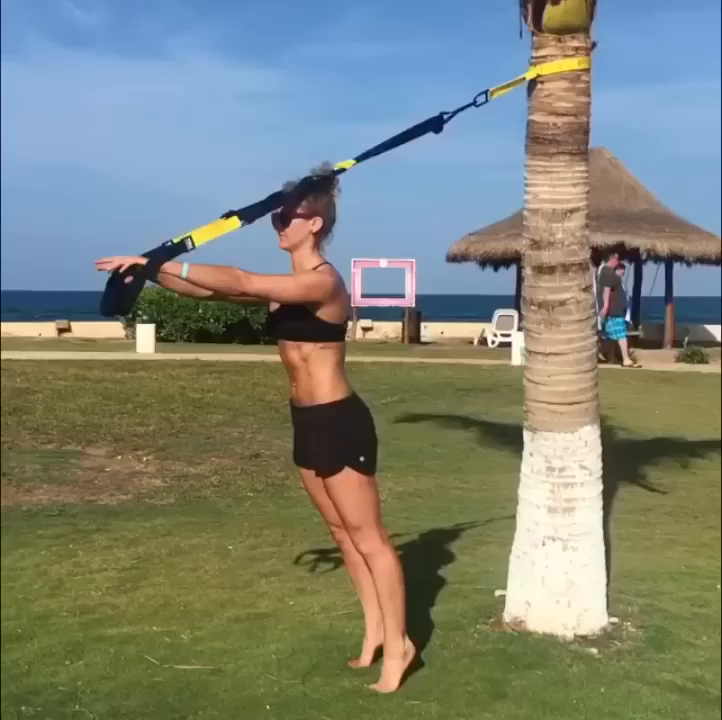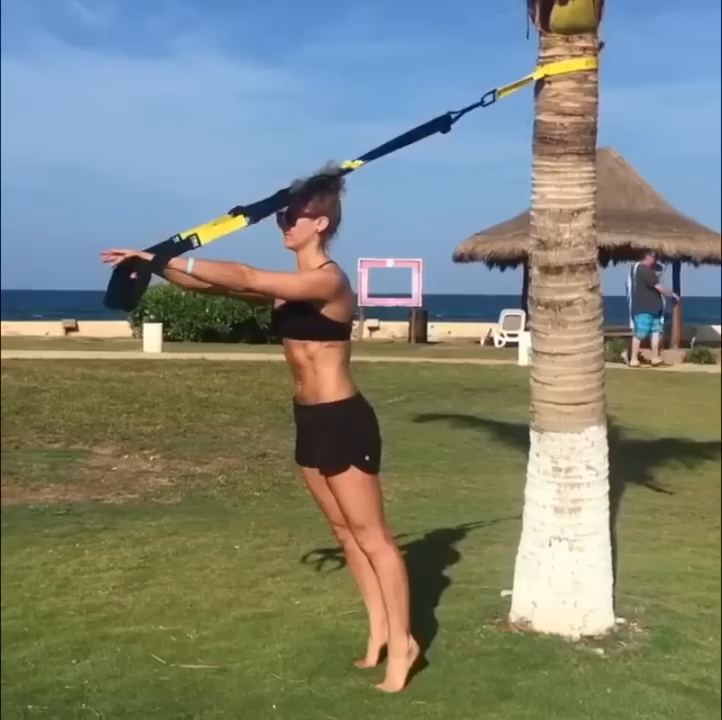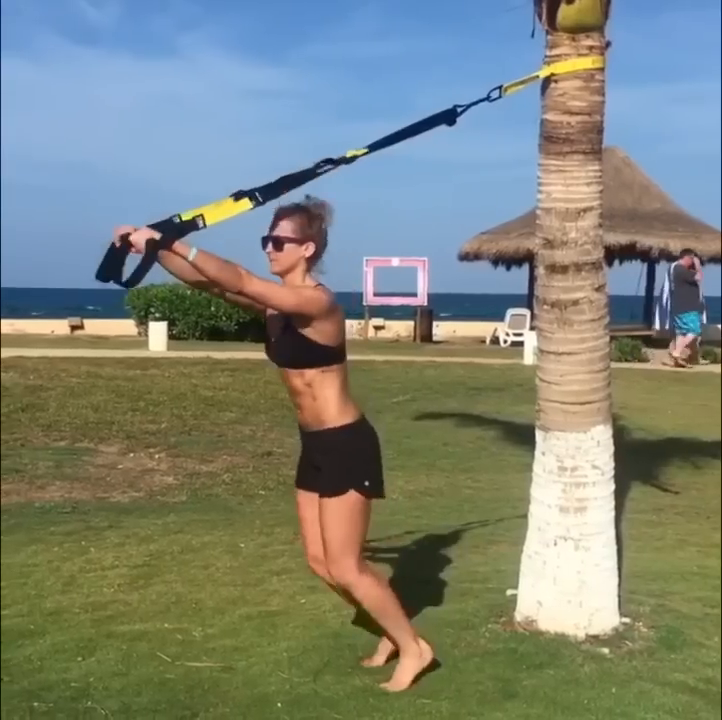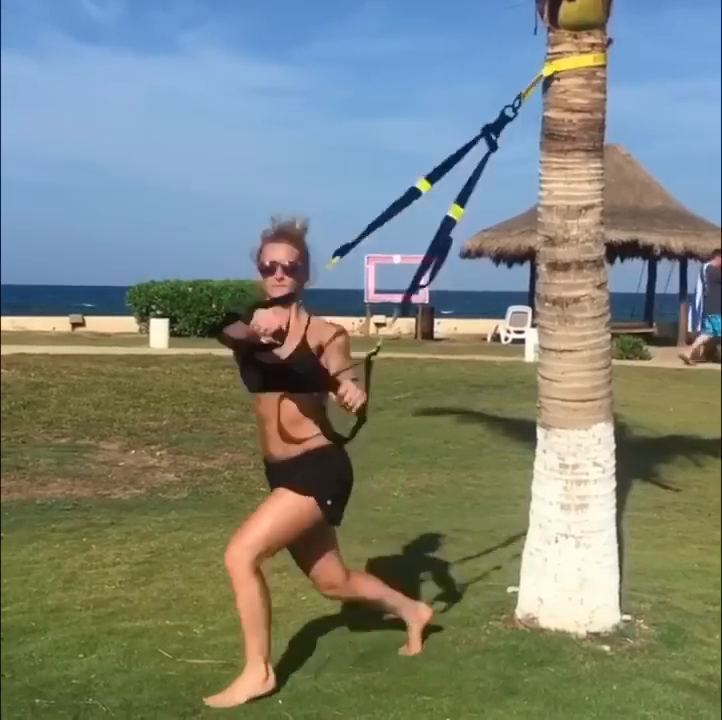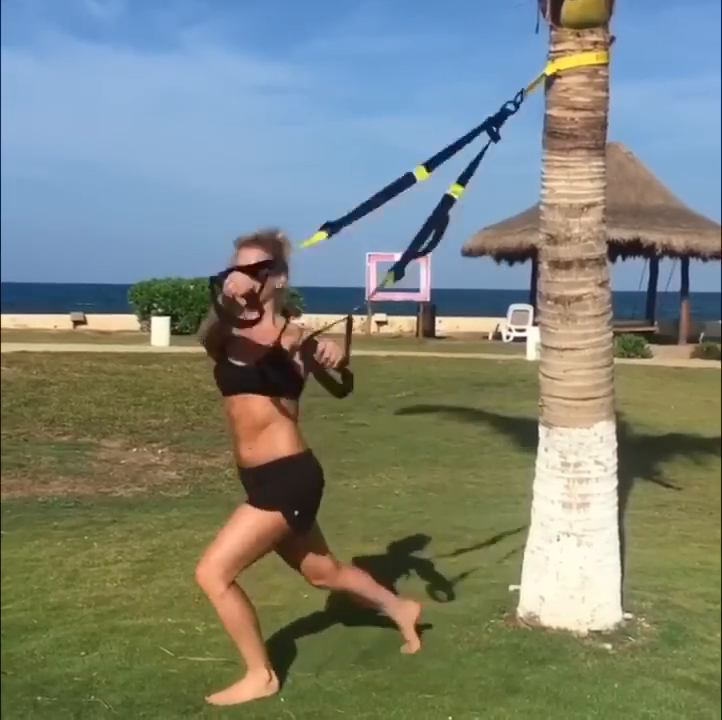
dt=0.4s
person 1, frame 1
left shoulder: (323, 283)
right shoulder: (284, 286)
left elbow: (240, 283)
right elbow: (214, 291)
left wrist: (159, 263)
right wrist: (151, 270)
left hip: (339, 422)
right hip: (308, 423)
left knee: (368, 537)
right knee: (344, 534)
left ankle: (398, 644)
right ankle: (375, 630)
person 1, frame 2
left shoulder: (328, 282)
right shoulder: (287, 285)
left elbow: (245, 278)
right elbow: (217, 285)
left wrist: (164, 256)
right wrist: (154, 263)
left hip: (344, 422)
right hip: (311, 422)
left knee: (371, 537)
right knee: (346, 534)
left ankle: (403, 644)
right ankle: (380, 629)
person 1, frame 3
left shoulder: (315, 302)
right shoulder: (273, 304)
left elbow: (242, 284)
right elbow: (208, 282)
left wrist: (170, 244)
right wrist: (154, 247)
left hip: (346, 446)
right hip: (316, 447)
left knee: (344, 568)
right knee: (320, 560)
left ankle: (414, 648)
right ankle: (391, 636)
person 1, frame 4
left shoulder: (323, 331)
right shoulder: (247, 329)
left elbow: (343, 375)
right elbow: (236, 335)
left wrist: (341, 372)
right wrist: (257, 327)
left hip: (320, 470)
right hip: (281, 475)
left knee: (241, 556)
right knee: (332, 580)
left ankle: (258, 672)
right ankle: (413, 613)
person 1, frame 5
left shoulder: (297, 335)
right shoulder: (219, 335)
left elbow: (331, 367)
right elbow: (211, 332)
left wrist: (327, 353)
right wrist: (229, 299)
left hip: (289, 477)
right hip: (257, 481)
left knee: (212, 572)
right knee: (324, 571)
left ankle: (260, 675)
right ankle: (402, 610)
